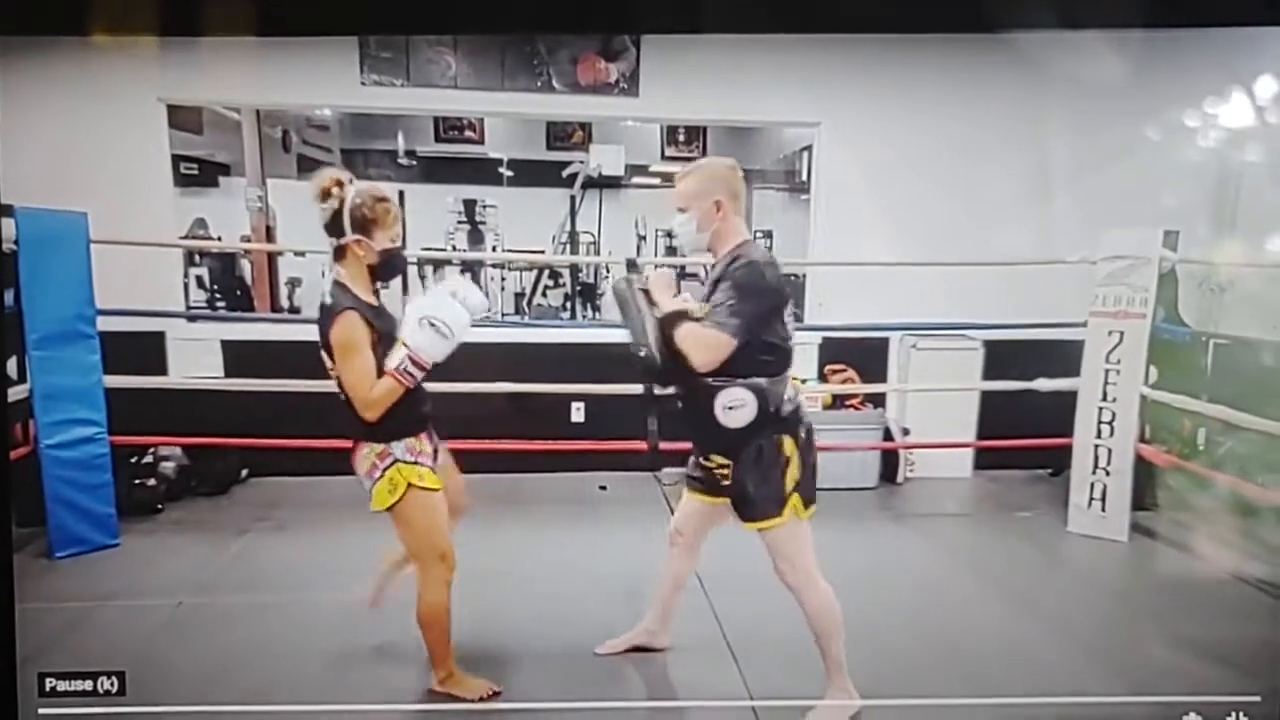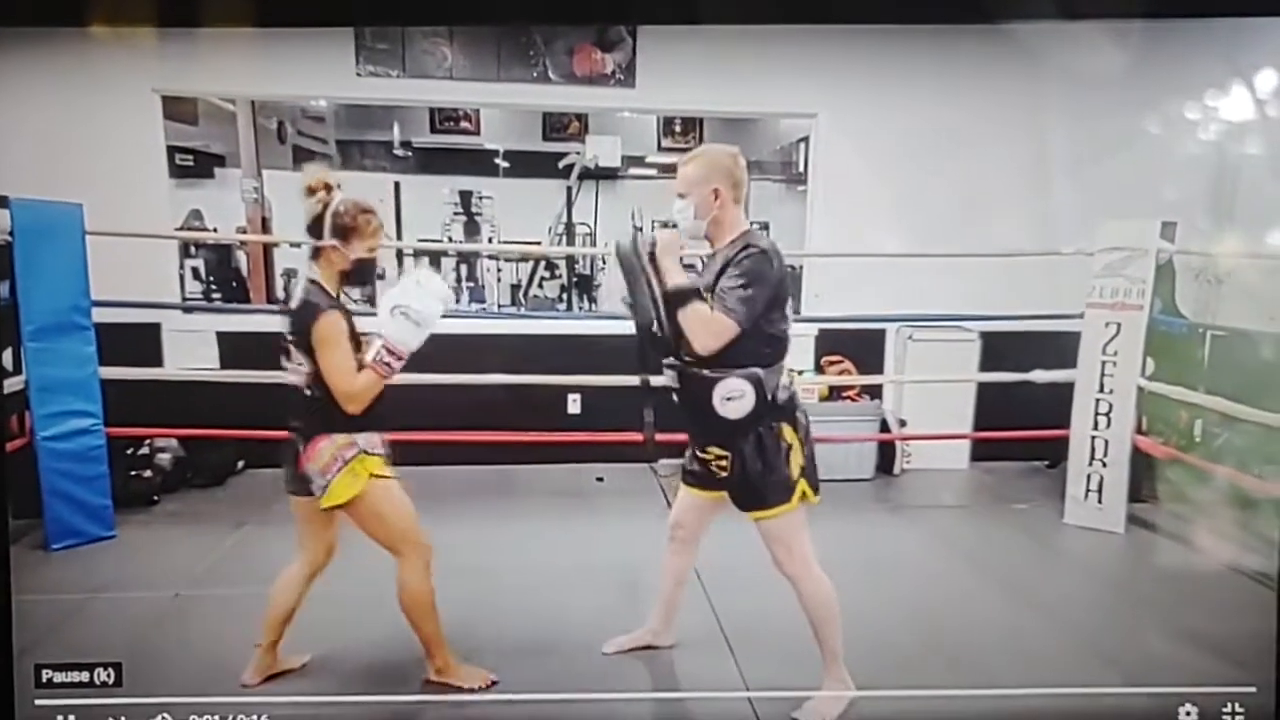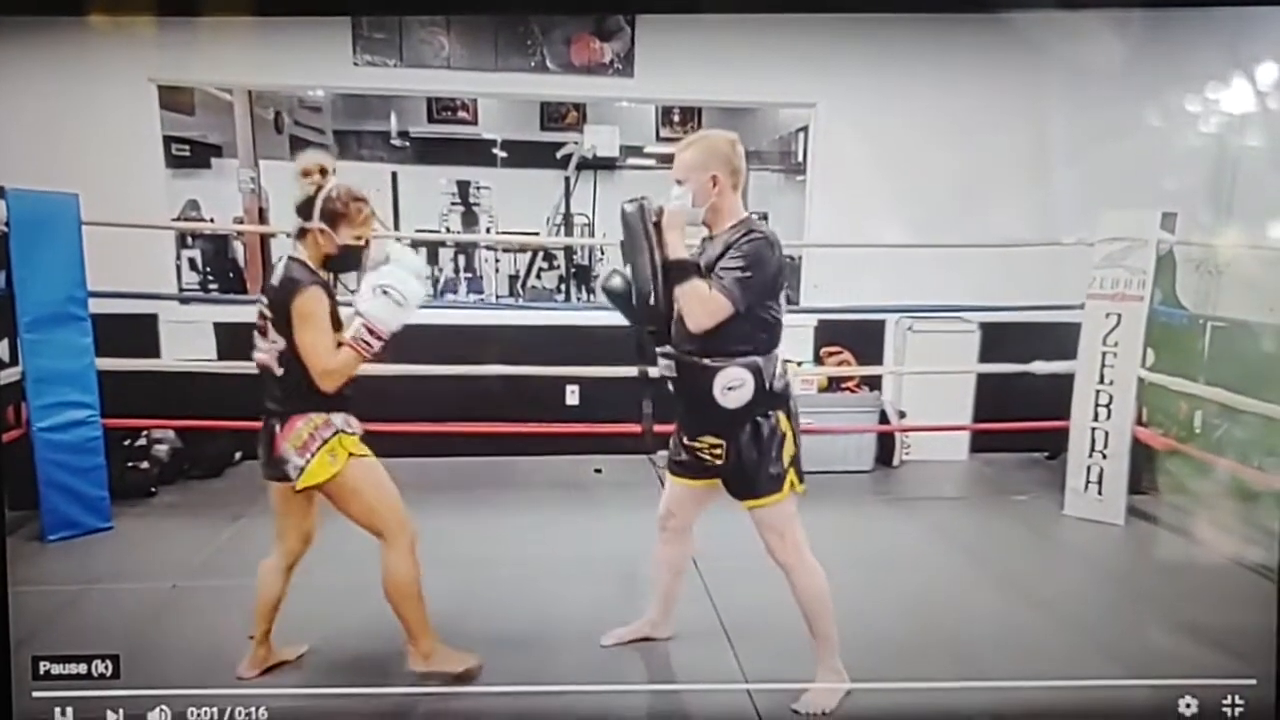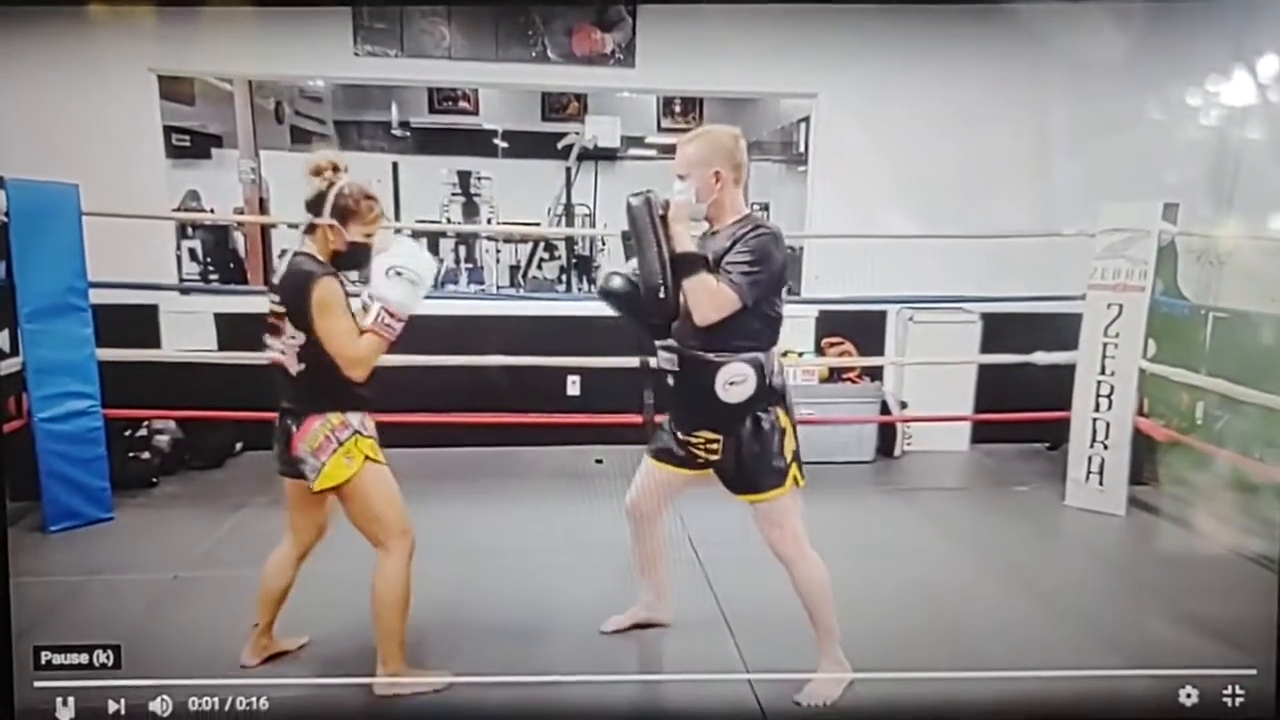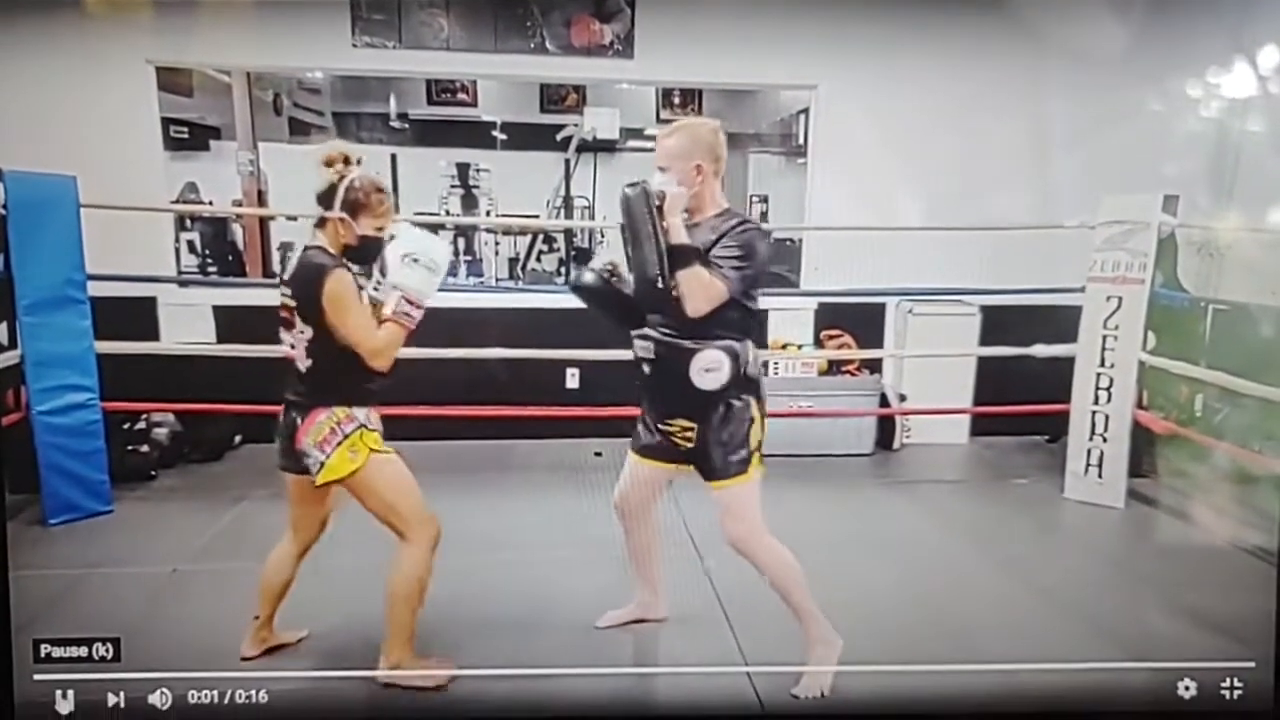
dt=0.2s
person 1, frame 1
left shoulder: (752, 270)
right shoulder: (728, 268)
left elbow: (706, 355)
left wrist: (668, 304)
right wrist: (673, 311)
left hip: (767, 441)
right hip: (723, 437)
left knee: (796, 568)
right knee: (683, 533)
right ankle: (654, 628)
person 1, frame 2
left shoulder: (756, 258)
right shoulder: (722, 257)
left elbow: (708, 339)
left wrist: (673, 275)
right wrist: (664, 286)
left hip: (762, 431)
left knee: (793, 557)
right knee: (682, 528)
right ankle: (659, 627)
person 1, frame 3
left shoulder: (755, 245)
right shoulder: (712, 242)
left elbow: (701, 316)
right elbow: (689, 316)
left wrist: (674, 247)
right wrist: (659, 266)
left hip: (753, 419)
right hip: (702, 414)
left knee: (786, 546)
right knee: (673, 518)
left ankle: (831, 670)
right ankle: (659, 619)
person 1, frame 4
left shoulder: (759, 241)
right shoulder: (705, 237)
left elbow: (709, 308)
right elbow: (683, 308)
left wrist: (682, 239)
left hip: (749, 414)
right hip: (692, 406)
left knee: (786, 539)
right knee: (641, 504)
left ankle: (833, 659)
right ankle: (655, 604)
person 1, frame 5
left shoulder: (740, 234)
right shoulder: (678, 228)
left elbow: (699, 301)
right elbow: (659, 299)
left wrist: (673, 229)
right wrist: (620, 279)
left hip: (724, 403)
right hip: (668, 398)
left knee: (745, 531)
right knee: (631, 500)
left ankle: (822, 639)
right ankle: (650, 599)
person 2, frame 1
left shoulder: (361, 297)
right shoulder: (346, 315)
right elbow: (371, 403)
left wrist: (440, 312)
right wrist: (422, 349)
left hip: (406, 442)
right hip: (391, 452)
left knee: (454, 504)
right knee: (439, 563)
right ankle: (445, 674)
person 2, frame 2
left shoulder: (312, 296)
right shoulder: (325, 312)
left elbow: (345, 366)
right elbow: (352, 396)
left wrist: (395, 325)
right wrist: (398, 342)
left hip: (313, 448)
right hip: (340, 451)
left knee: (312, 557)
right knee: (416, 551)
left ankle: (264, 659)
right ankle: (441, 664)
person 2, frame 3
left shoulder: (287, 274)
right shoulder: (308, 289)
left elbow: (321, 351)
right elbow: (328, 374)
left wrist: (383, 281)
right wrist: (377, 321)
left hip: (284, 430)
right hip: (318, 431)
left knee: (289, 545)
right knee: (399, 533)
left ankle: (259, 652)
right ankle: (426, 652)
person 2, frame 4
left shoulder: (293, 271)
right shoulder: (320, 282)
right elbow: (355, 363)
left wrist: (383, 295)
right wrist: (397, 304)
left hip: (298, 426)
right hip: (334, 430)
left knee: (300, 536)
right knee: (397, 541)
left ankle: (260, 641)
right ankle: (392, 669)
person 2, frame 5
left shoulder: (307, 264)
right shoulder: (332, 277)
right elbow: (379, 353)
left wrist: (388, 291)
right wrist: (414, 294)
left hip: (304, 420)
right hip: (339, 425)
left knee: (303, 530)
right knee: (421, 529)
left ankle: (261, 632)
right ankle: (397, 658)
